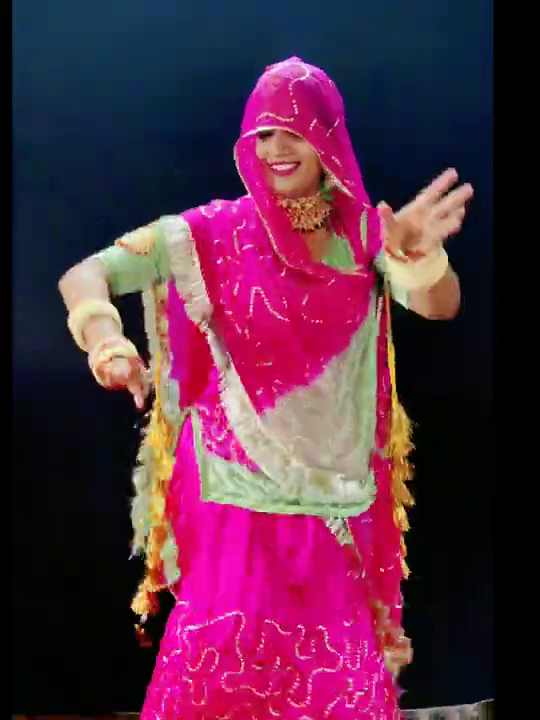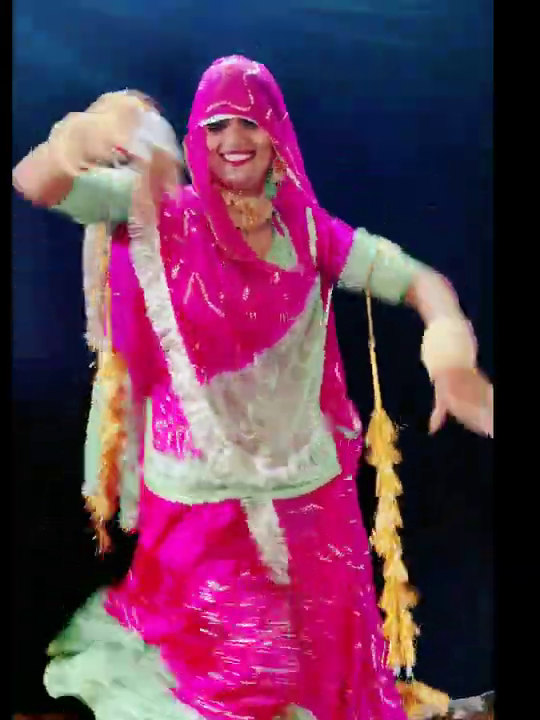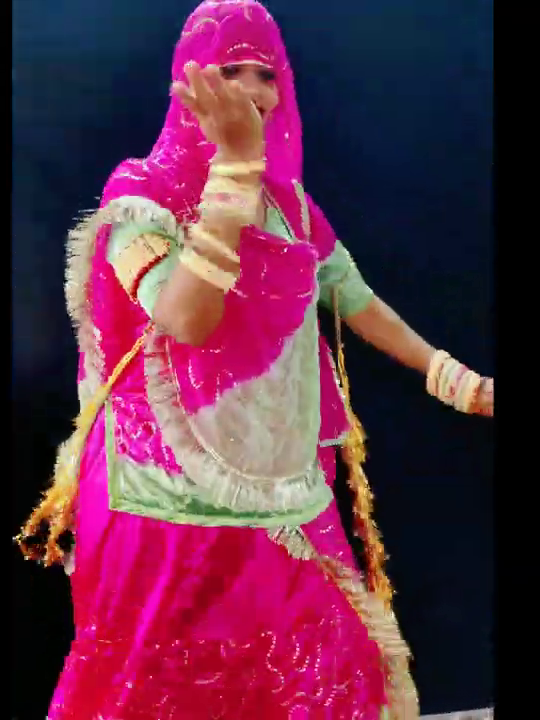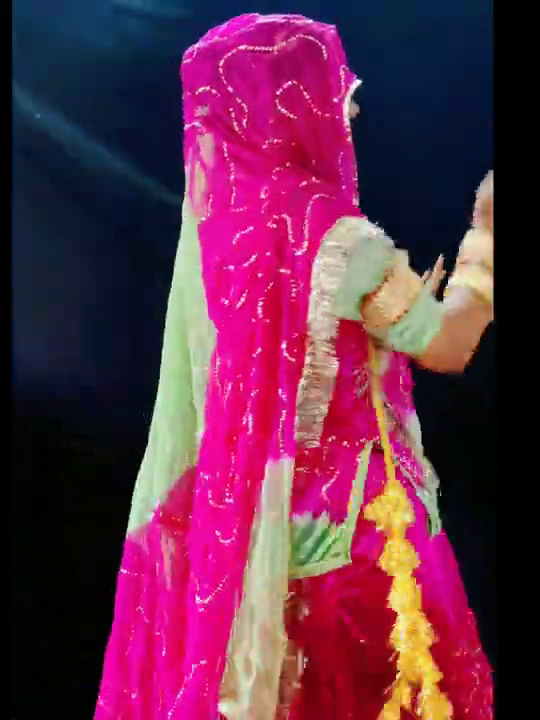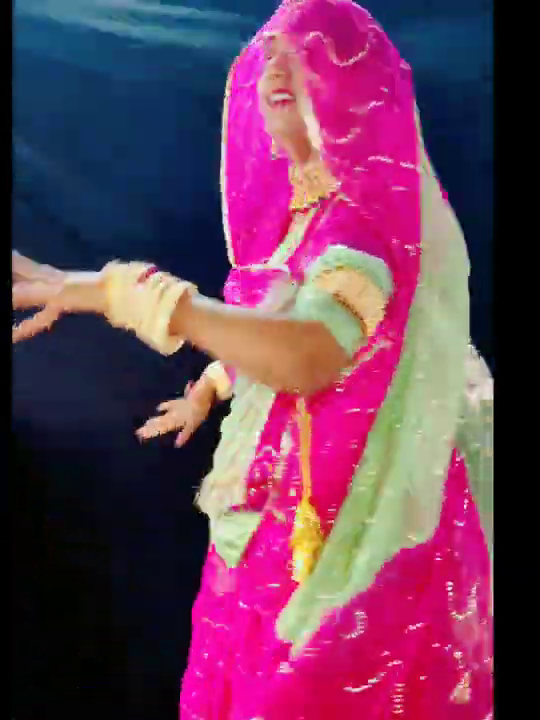
dt=1s
person 1, frame 1
left shoulder: (364, 229)
right shoulder: (205, 233)
left elbow: (440, 301)
right elbow: (81, 275)
left wrist: (422, 263)
right wrist: (98, 324)
left hip: (343, 496)
right hip: (242, 498)
right knee: (227, 663)
person 1, frame 2
left shoulder: (310, 229)
right shoulder: (158, 213)
left elbow: (419, 280)
right elbow: (33, 181)
left wrist: (447, 339)
right wrist: (86, 136)
left hip: (303, 480)
right hip: (198, 485)
left knee: (324, 645)
right knee: (242, 660)
person 1, frame 3
left shoulder: (290, 203)
right shoulder: (139, 195)
left elbow: (359, 303)
right elbow: (187, 319)
left wrist: (454, 378)
right wrist: (234, 162)
left hip: (279, 492)
right hip: (166, 496)
person 1, frame 4
left shoulder: (228, 210)
right shoulder: (329, 232)
right elbow: (447, 346)
left wrist: (395, 290)
right wrist: (487, 237)
left hip: (239, 511)
right hip: (338, 512)
person 1, frame 5
left shoulder: (366, 220)
right shoulder: (310, 213)
left elbow: (308, 361)
left wrist: (118, 290)
right wrist: (210, 383)
left hip: (343, 540)
right hip: (299, 527)
